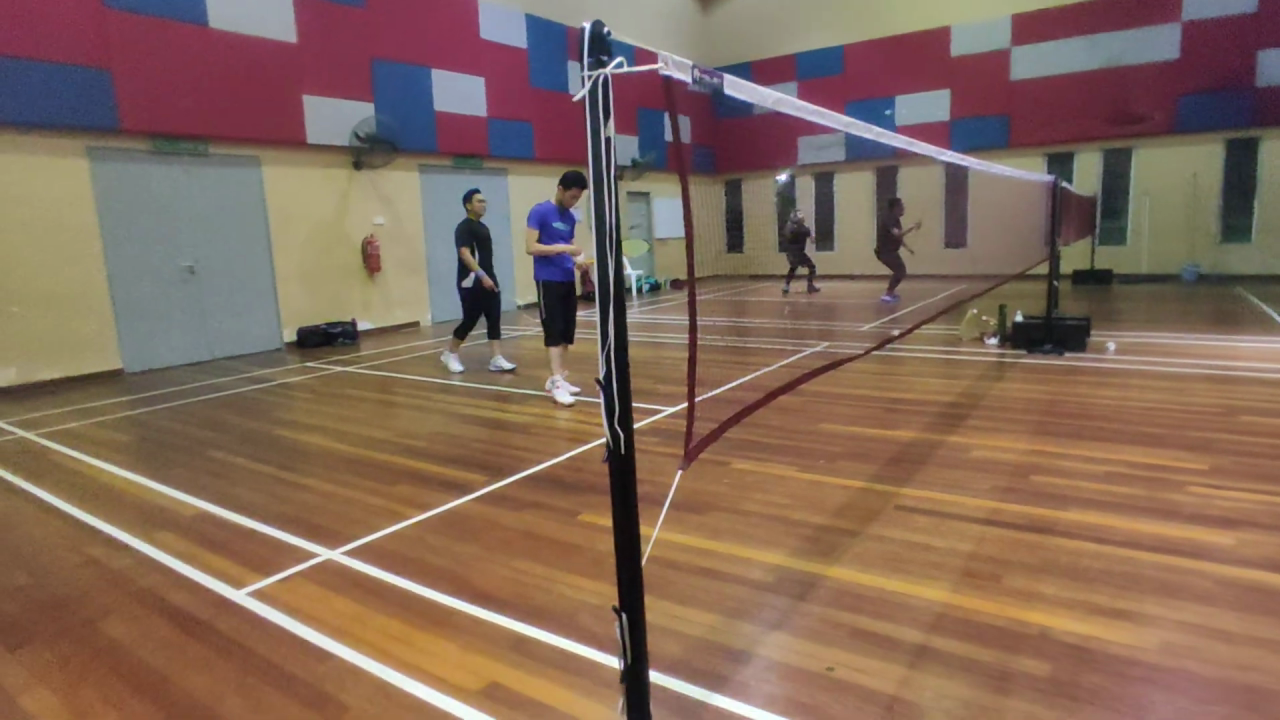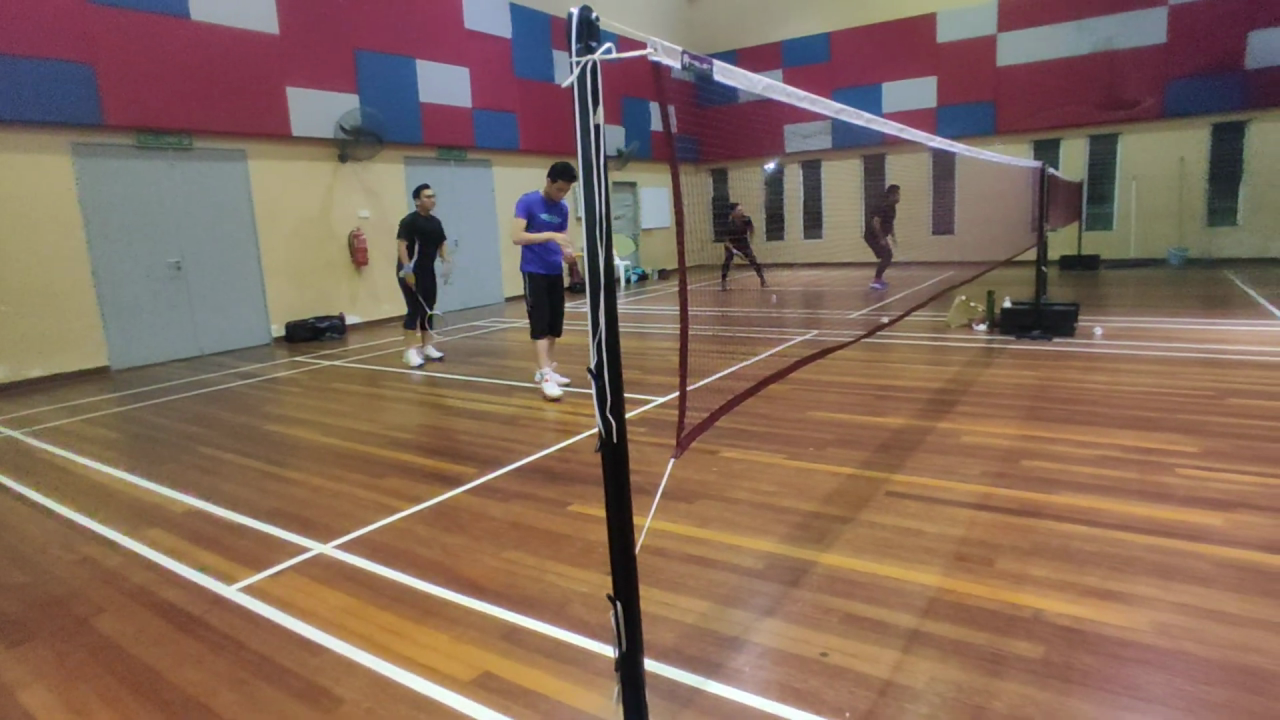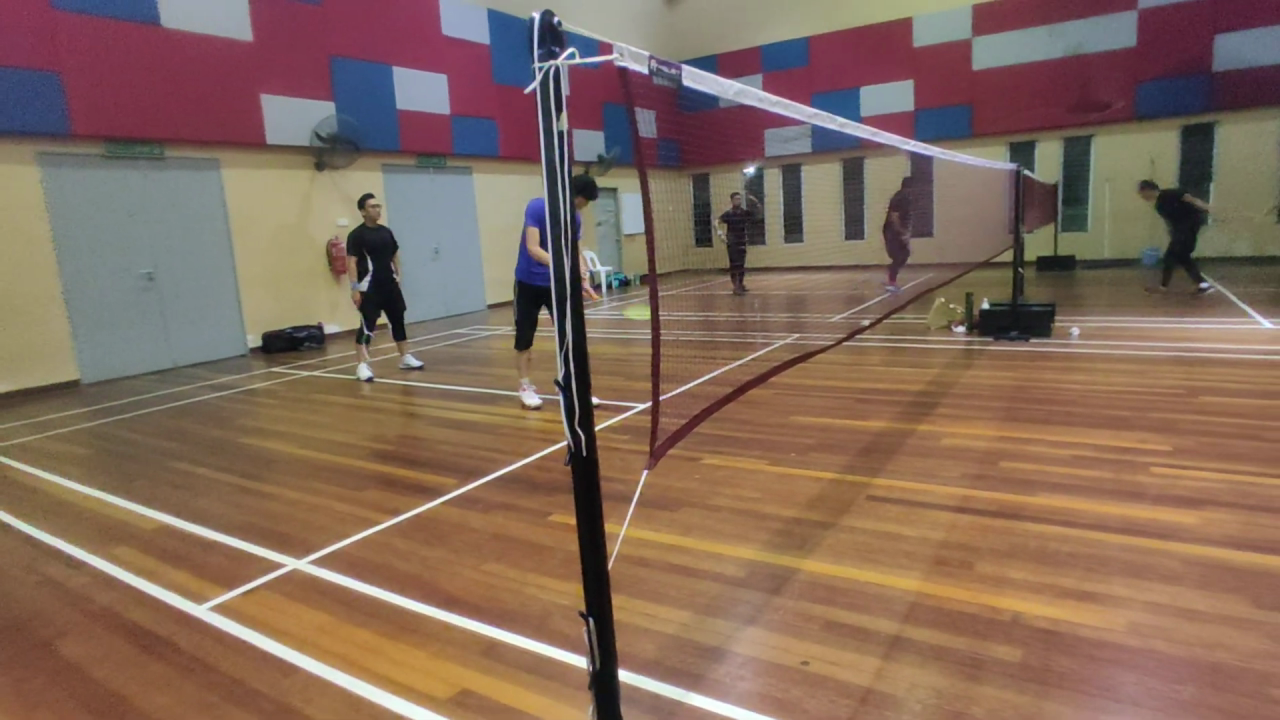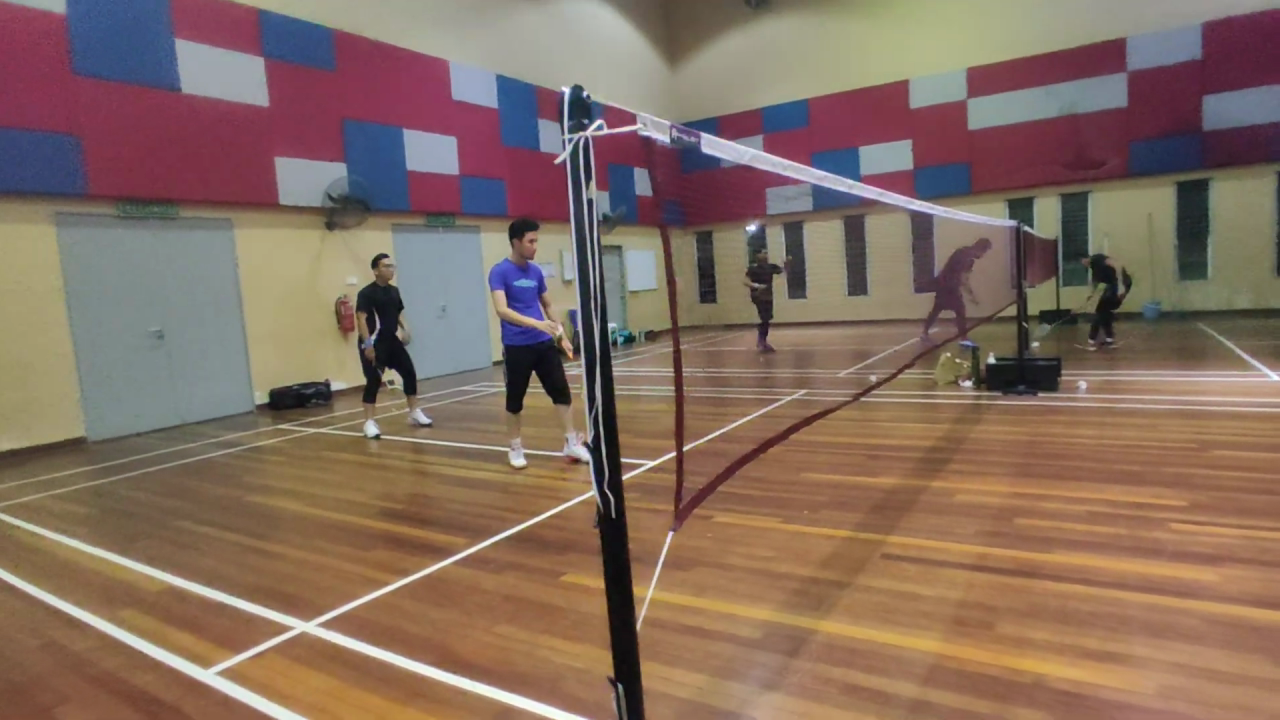
dt=1s
person 1, frame 1
left shoulder: (570, 217)
right shoulder: (540, 212)
right elbow: (530, 247)
left wrist: (577, 260)
right wrist: (563, 247)
left hip: (568, 280)
right hip: (549, 281)
left knee: (566, 333)
right knee: (554, 332)
left ankle: (558, 378)
right ankle: (557, 383)
person 1, frame 2
left shoulder: (562, 208)
right shoulder: (527, 202)
right elbow: (517, 237)
left wrist: (567, 252)
right wrist: (550, 235)
left hip: (555, 272)
right hip: (534, 272)
left knee: (555, 326)
right knee: (539, 326)
left ankle: (547, 369)
right ankle: (545, 378)
person 1, frame 3
left shoulder: (574, 218)
right shoulder: (537, 207)
left elbow: (576, 251)
right elbow: (532, 248)
left wrist: (585, 281)
right hip: (528, 283)
right knee: (524, 338)
right ankle: (525, 387)
person 1, frame 4
left shoulder: (535, 271)
right shoulder: (499, 272)
right elbow: (502, 310)
left wrist: (560, 333)
right wrist: (538, 324)
left hip: (544, 343)
right hip: (517, 346)
left knee: (562, 391)
right knee: (515, 400)
left ankle: (572, 444)
right ankle: (515, 448)
person 2, frame 1
left shoulder: (484, 227)
right shoulder: (464, 228)
right elbow: (466, 255)
right wrist: (482, 276)
left hip: (488, 281)
right hip: (471, 283)
left knee: (494, 319)
right knee: (470, 320)
left ankle: (497, 359)
right ankle: (450, 354)
person 2, frame 2
left shoulder: (436, 222)
right shoulder: (409, 221)
left elbow: (441, 245)
right elbow: (402, 246)
right wrist: (408, 271)
left hip: (427, 273)
right hip: (411, 274)
left knee: (428, 310)
right knee: (414, 310)
left ankle: (426, 347)
right ankle: (411, 350)
person 2, frame 3
left shoulder: (386, 232)
right shoulder: (356, 235)
left elbow: (394, 254)
right elbow: (351, 262)
left wrist: (398, 275)
right wrist: (354, 287)
left hip: (390, 285)
right hip: (369, 288)
left knee: (398, 320)
right knee: (368, 325)
left ankle: (405, 357)
right ankle: (362, 365)
person 2, frame 4
left shoulder: (394, 291)
right shoulder: (367, 292)
right elbow: (360, 318)
left wrist: (404, 329)
right wrist: (368, 344)
left hip: (393, 342)
right hip: (374, 344)
left knee: (410, 373)
right knee: (373, 382)
left ankle: (414, 413)
right ankle: (369, 423)
